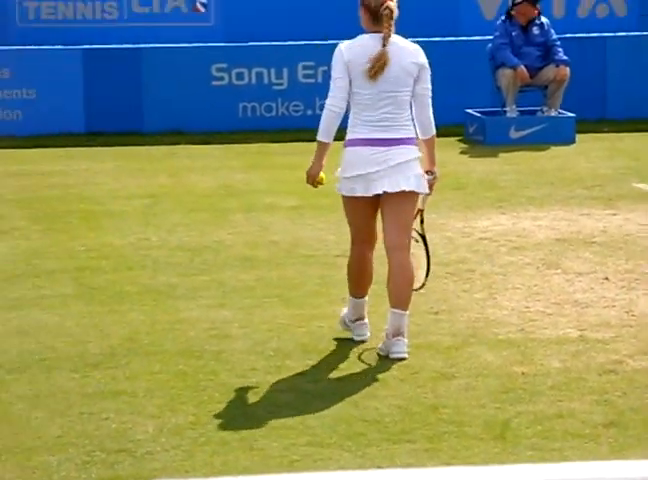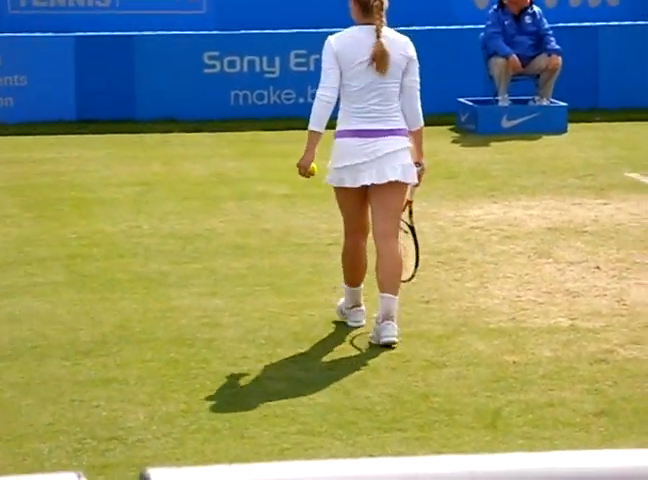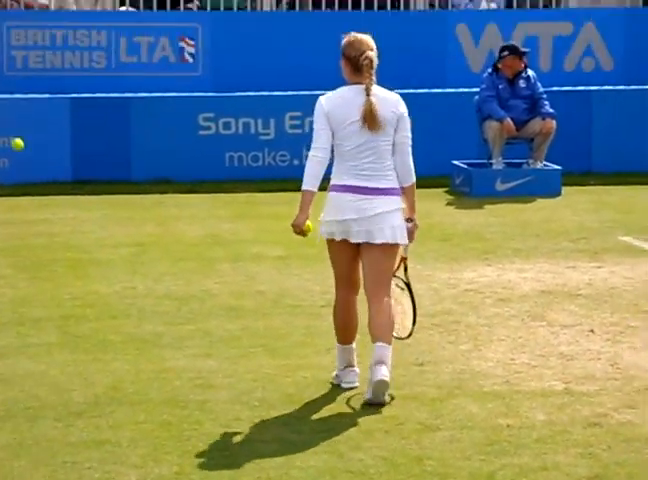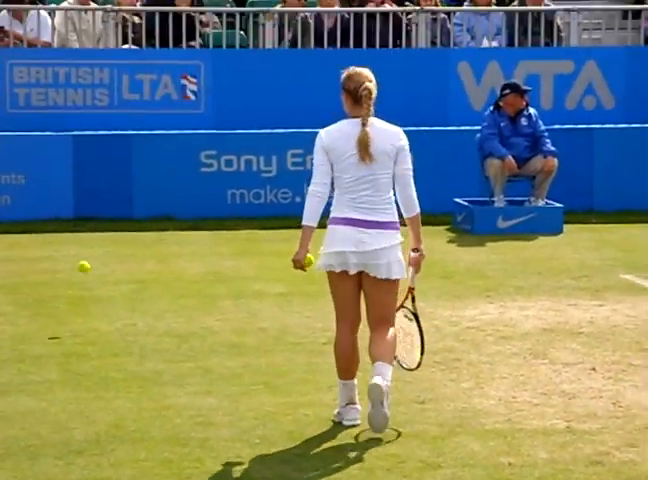
dt=0.1s
person 1, frame 1
left shoulder: (346, 51)
right shoulder: (414, 54)
left elbow: (334, 108)
right elbow: (425, 115)
left wrist: (318, 160)
right wrist: (430, 164)
left hip: (360, 157)
right hip: (403, 158)
left knee: (362, 244)
right knee: (398, 249)
left ankle: (357, 317)
right ankle: (397, 335)
person 1, frame 2
left shoulder: (336, 43)
right shoulder: (404, 46)
left elbow: (325, 98)
right elbow: (412, 106)
left wrist: (309, 151)
right wrist: (418, 156)
left hip: (350, 147)
right hip: (392, 148)
left knee: (355, 234)
right knee: (387, 238)
left ankle: (353, 306)
right ankle: (387, 320)
person 1, frame 3
left shoulder: (327, 103)
right shoulder: (395, 103)
left elbow: (318, 157)
right elbow: (404, 164)
left wrist: (303, 210)
right wrist: (411, 213)
left hip: (343, 205)
right hip: (385, 206)
left knee: (345, 291)
right knee: (380, 295)
left ankle: (347, 367)
right ankle: (381, 366)
person 1, frame 4
left shoulder: (327, 136)
right shoulder: (396, 136)
left elbow: (317, 192)
right elbow: (407, 194)
left wrist: (304, 244)
right wrist: (417, 244)
left hip: (343, 237)
right hip: (383, 239)
left knee: (346, 325)
right knee: (382, 325)
left ankle: (348, 404)
right ankle: (379, 380)
